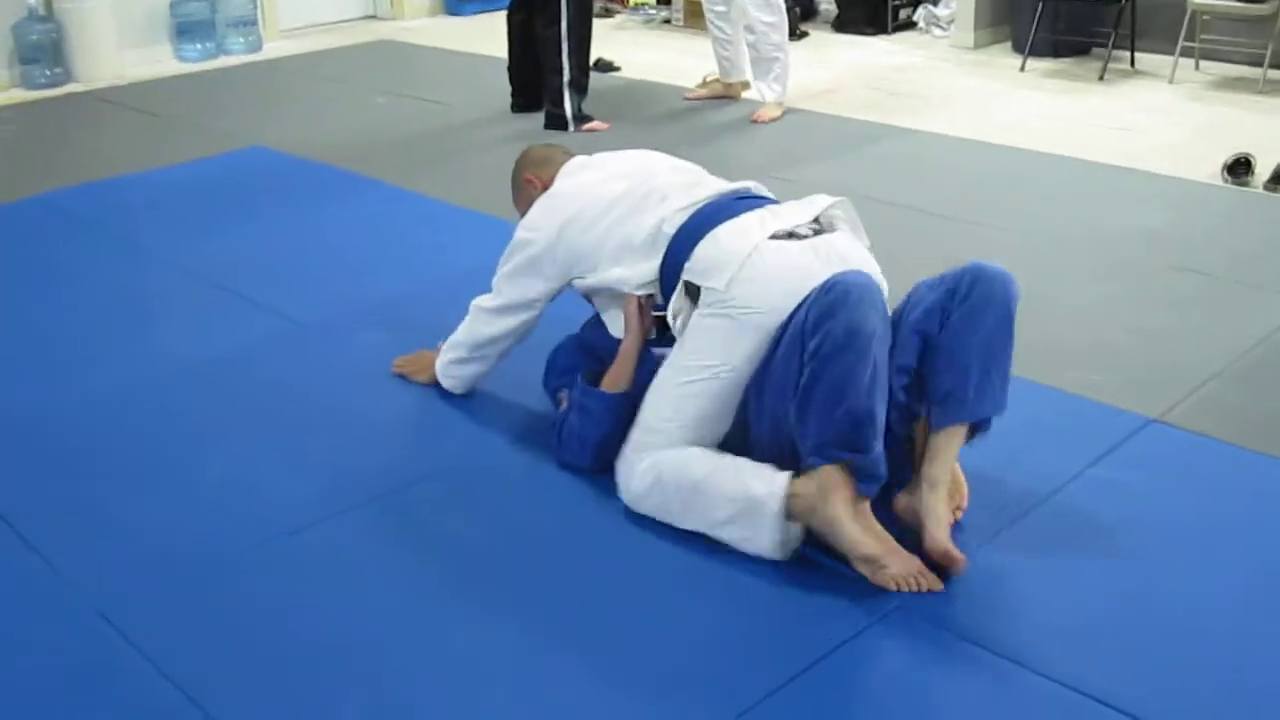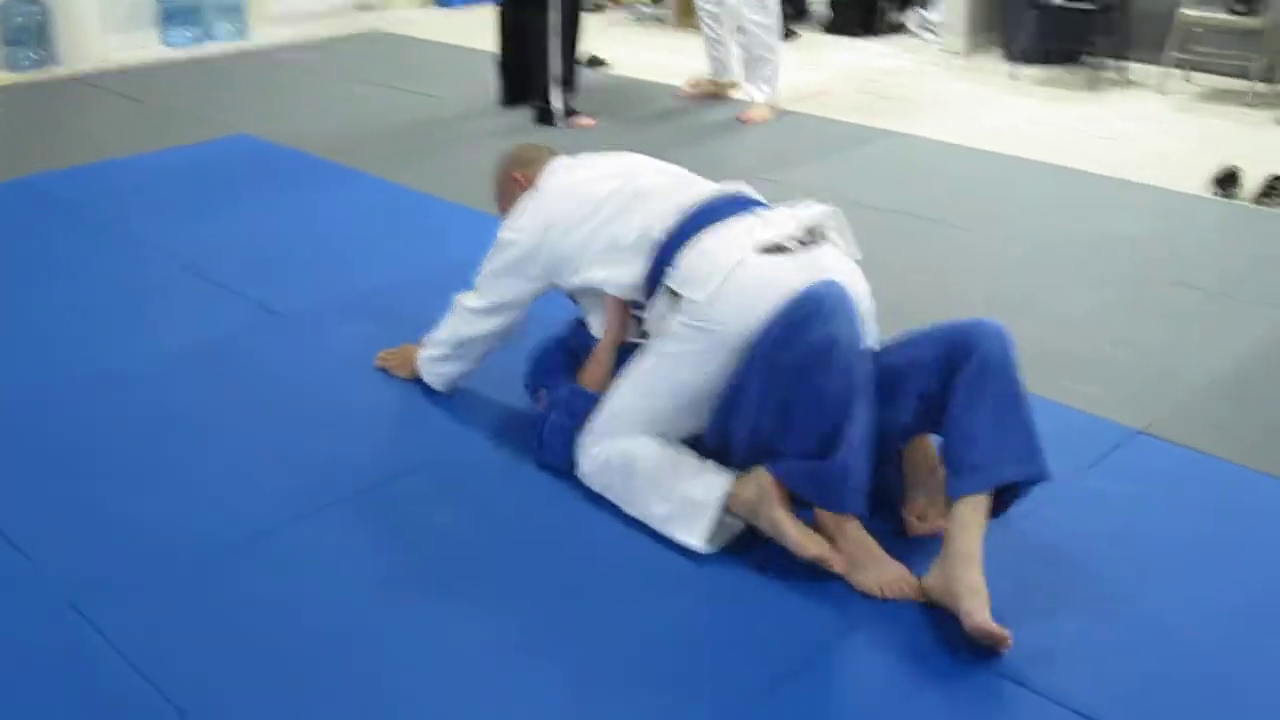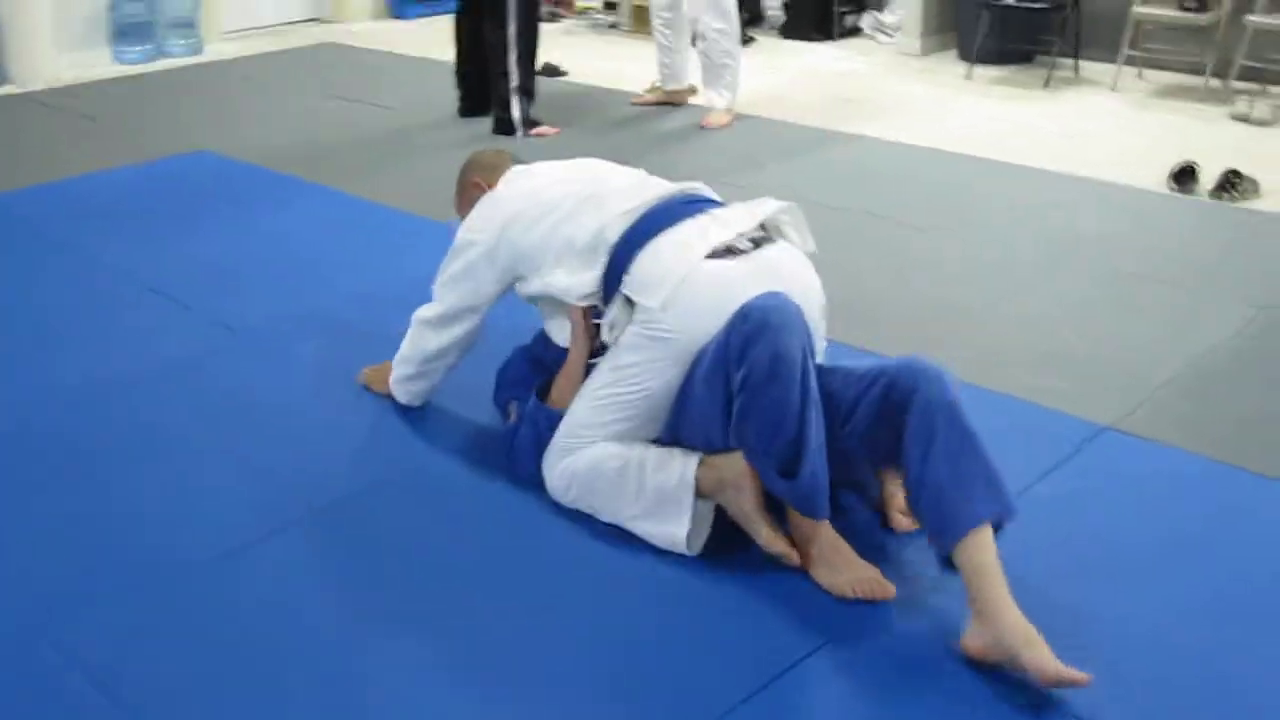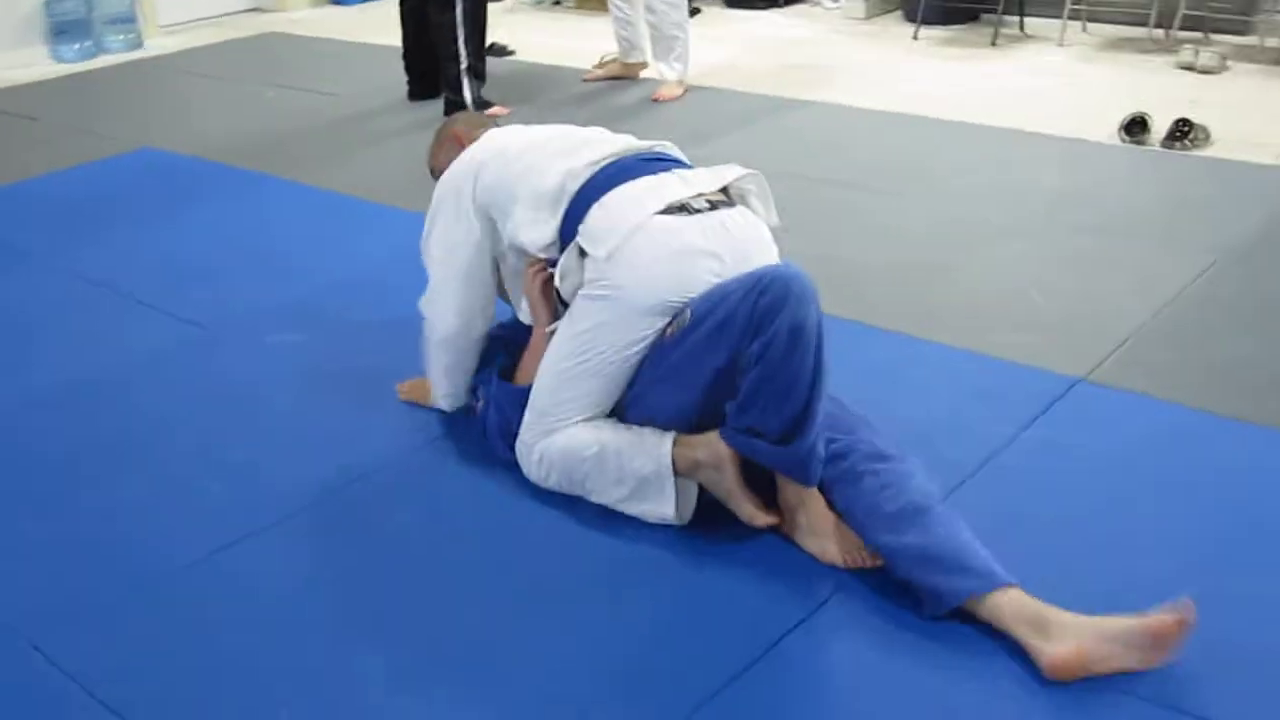
dt=0.2s
person 1, frame 1
right shoulder: (596, 347)
right elbow: (584, 449)
right wrist: (634, 335)
left hip: (854, 403)
right hip: (768, 422)
left knee: (985, 287)
right knee: (849, 293)
left ankle: (929, 497)
person 1, frame 2
right shoulder: (578, 347)
right elbow: (561, 446)
right wrist: (613, 333)
left hip: (825, 410)
right hip: (742, 426)
left knee: (978, 345)
right knee: (823, 304)
right ankle: (841, 533)
person 1, frame 3
right shoulder: (538, 363)
right elbow: (540, 459)
right wrist: (580, 347)
left hip: (794, 414)
right hip: (698, 431)
left knee: (914, 385)
right knee: (772, 318)
left ankle: (996, 617)
right ankle: (811, 536)
person 1, frame 4
right shoulder: (511, 341)
right elbow: (512, 434)
right wrist: (541, 321)
left hip: (748, 398)
right hip: (654, 404)
left knee: (867, 464)
right knee: (781, 290)
left ankle: (1041, 626)
right ankle: (796, 502)
person 2, frame 1
left shoulder: (549, 214)
right shoulder: (645, 162)
left elbow: (498, 314)
left wrist: (446, 367)
left hip: (752, 282)
right hip: (840, 249)
left knee: (647, 474)
left ankle: (807, 496)
person 2, frame 2
left shoulder: (539, 213)
right shoulder: (629, 164)
left elbow: (482, 311)
left wrist: (430, 364)
left hip: (732, 289)
right hip: (826, 265)
left knee: (605, 451)
left ankle: (747, 499)
person 2, frame 3
left shoulder: (492, 215)
right shoulder: (586, 173)
left elbow: (444, 320)
left wrist: (402, 381)
left hip: (692, 295)
left knee: (573, 465)
left ankle: (716, 476)
person 2, frame 4
left shoulder: (465, 174)
right shoulder: (574, 138)
left elbow: (458, 314)
left wrist: (446, 395)
left hip: (648, 255)
left knee: (546, 450)
left ankle: (695, 457)
